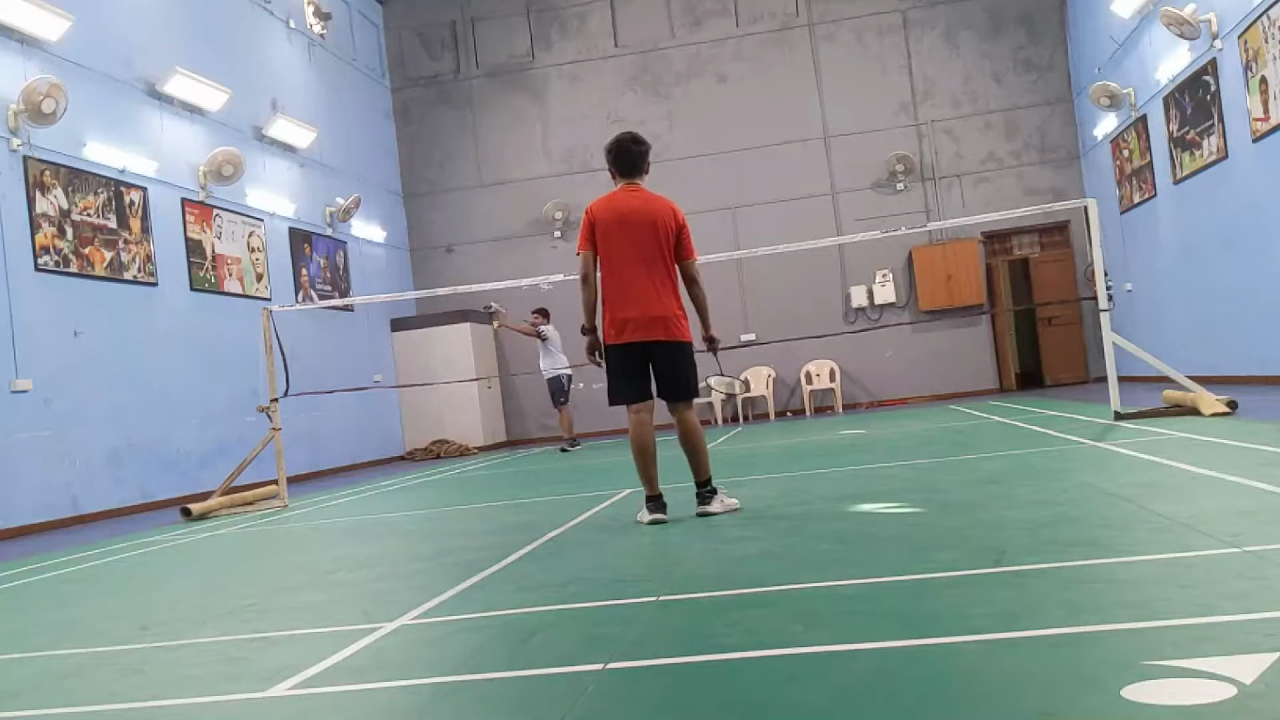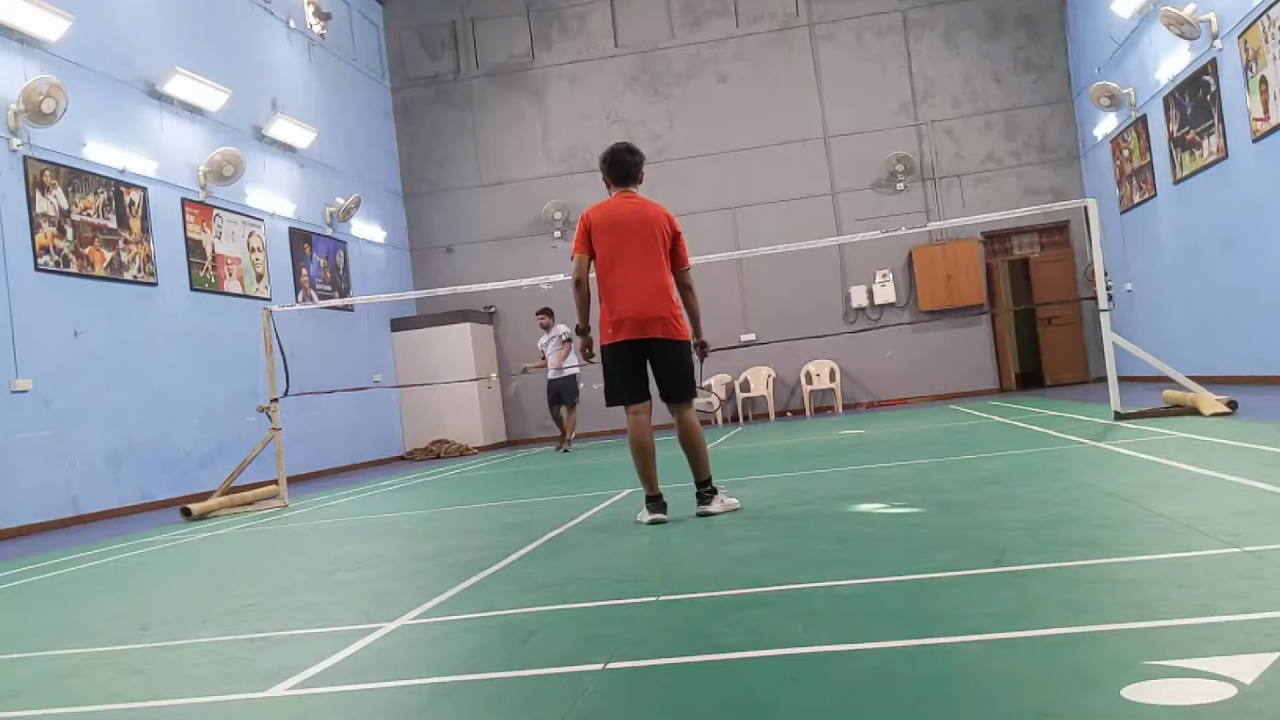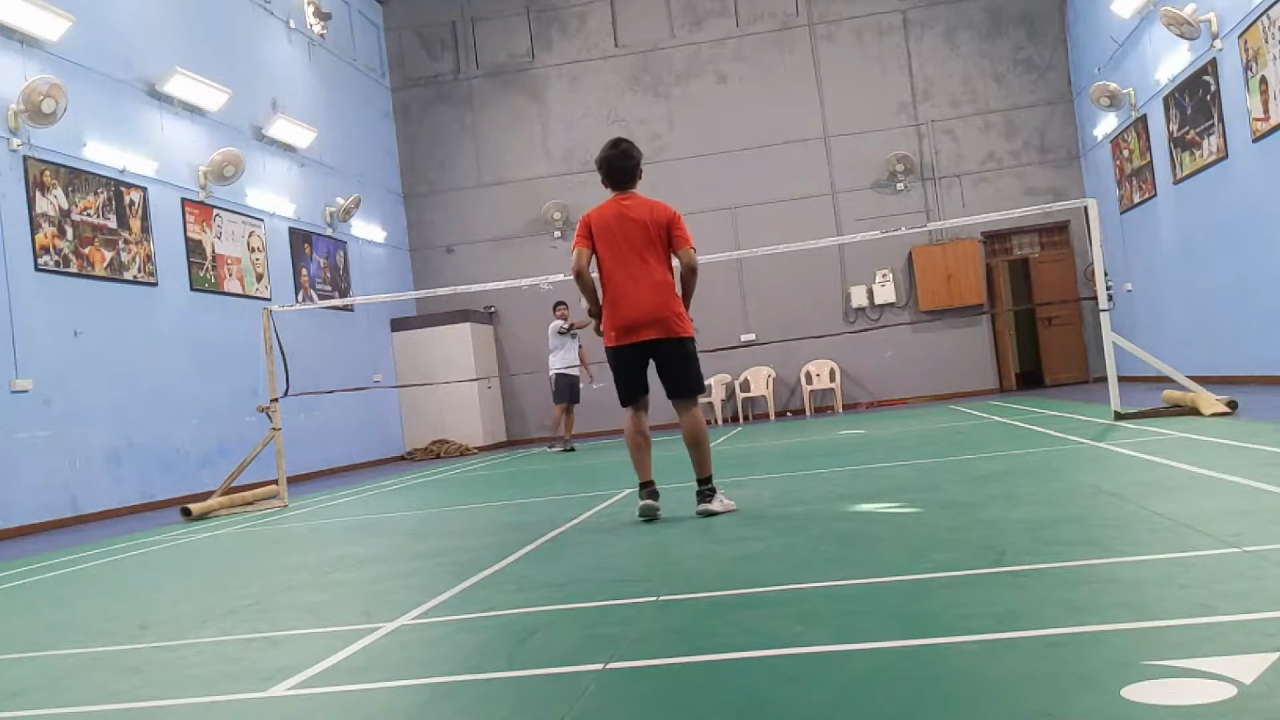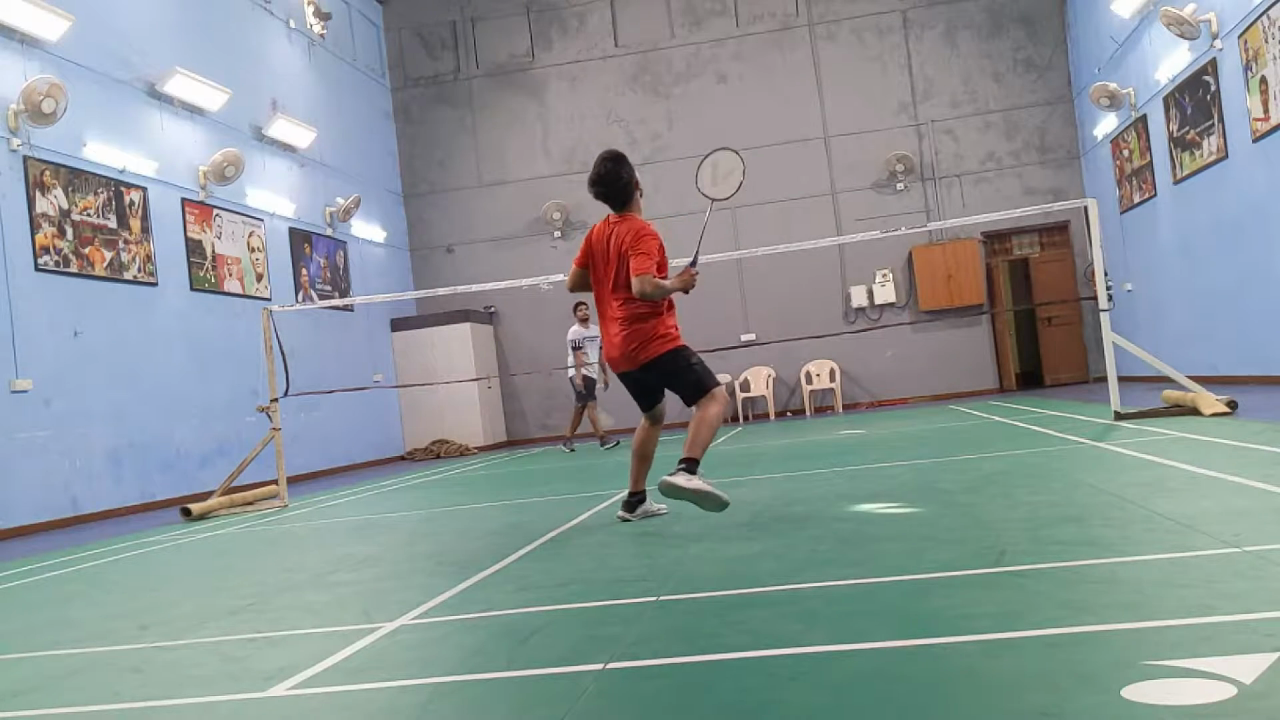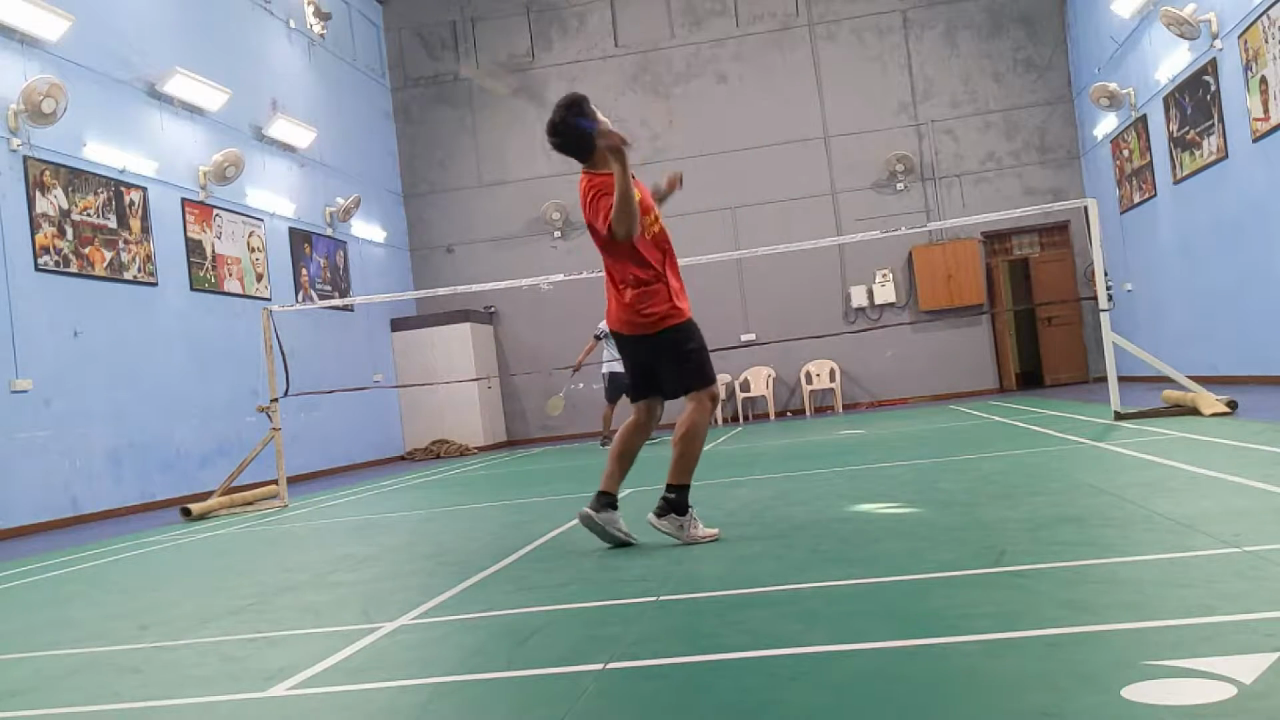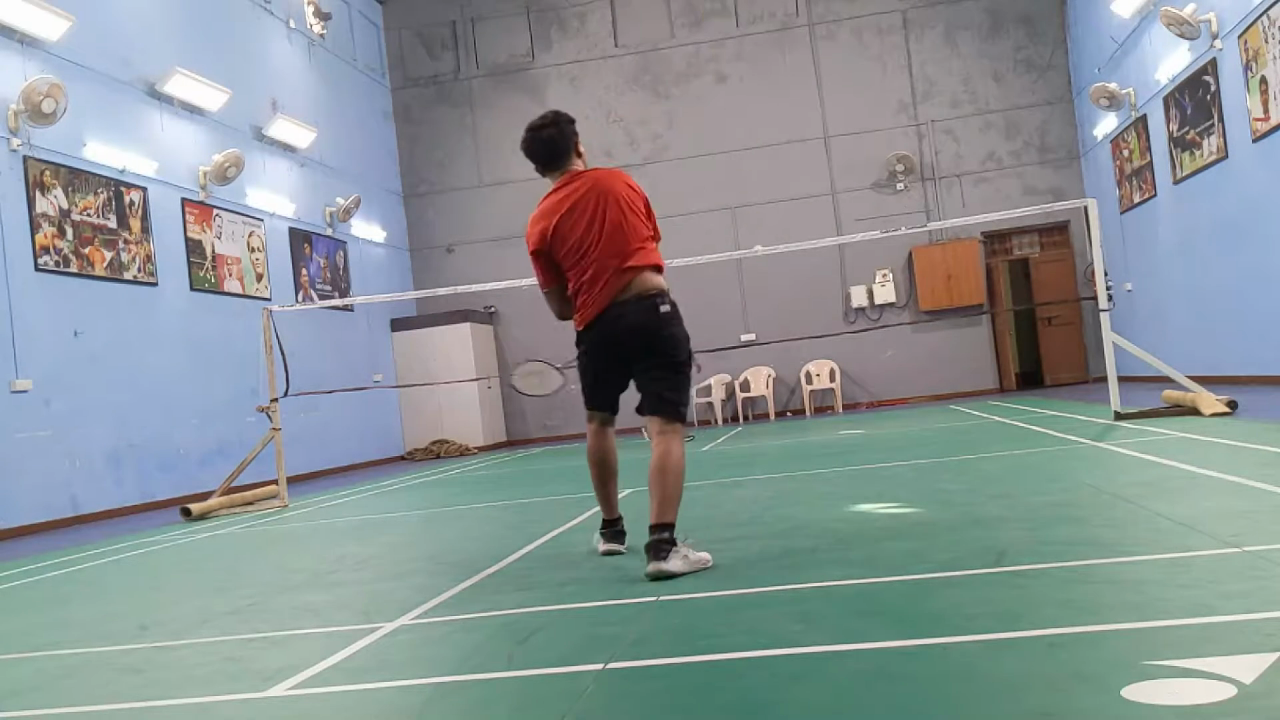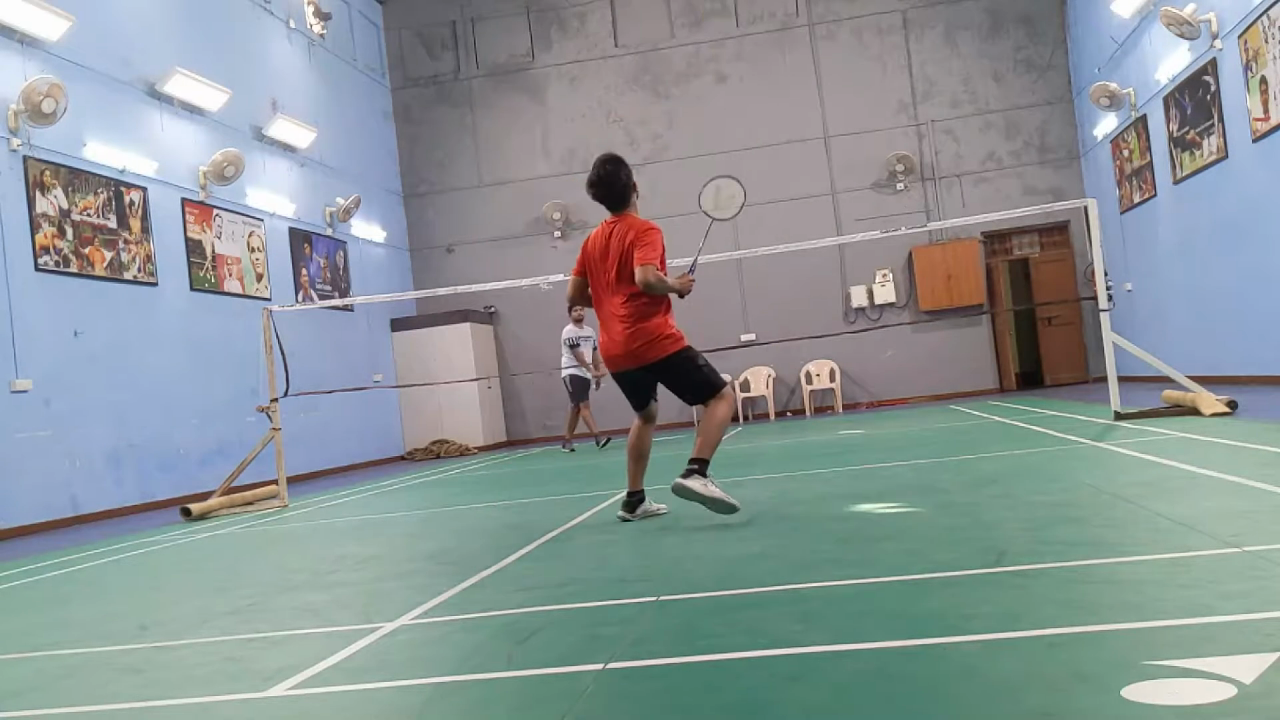
dt=0.4s
person 1, frame 1
left shoulder: (596, 212)
right shoulder: (669, 210)
left elbow: (587, 276)
right elbow: (691, 276)
left wrist: (590, 329)
right wrist: (706, 325)
left hip: (620, 330)
right hip: (669, 326)
left knee: (638, 412)
right knee: (682, 409)
left ankle: (654, 502)
right ankle: (706, 494)
person 1, frame 2
left shoulder: (591, 218)
right shoulder: (662, 216)
left elbow: (579, 277)
right elbow: (685, 283)
left wrist: (583, 329)
right wrist: (698, 332)
left hip: (617, 328)
right hip: (667, 323)
left knee: (637, 412)
right knee: (682, 408)
left ankle: (654, 501)
right ankle: (707, 494)
person 1, frame 3
left shoulder: (591, 220)
right shoulder: (664, 213)
left elbow: (579, 270)
right elbow: (689, 264)
left wrist: (598, 308)
right wrist: (684, 303)
left hip: (621, 329)
right hip: (667, 321)
left knee: (636, 410)
right knee: (687, 405)
left ankle: (647, 491)
right ankle: (707, 493)
person 1, frame 4
left shoulder: (599, 233)
right shoulder: (643, 233)
left elbow: (574, 283)
right elbow: (644, 289)
right wrist: (680, 283)
left hip: (620, 349)
right hip: (655, 342)
left knee: (652, 416)
right knee: (712, 397)
left ankle: (635, 500)
right ankle: (685, 473)
person 1, frame 5
left shoulder: (592, 184)
right shoulder: (605, 180)
right elbow: (623, 231)
left wrist: (656, 195)
right wrist: (620, 163)
left hip: (628, 316)
right hip: (658, 310)
left knee: (645, 411)
right knee: (704, 396)
left ankle: (604, 503)
right ankle: (673, 506)
person 1, frame 6
left shoulder: (540, 222)
right shoulder: (619, 183)
left elbow: (558, 305)
right elbow: (652, 244)
left hip: (596, 324)
right hip: (651, 306)
left knee: (599, 423)
right knee: (667, 430)
left ankle: (612, 528)
right ankle: (663, 544)
person 1, frame 7
left shoulder: (593, 239)
right shoulder: (644, 230)
left elbow: (575, 296)
right elbow: (647, 278)
right wrist: (677, 285)
left hip: (615, 352)
right hip: (655, 342)
left knee: (646, 414)
right knee: (721, 397)
left ankle: (634, 500)
right ankle: (696, 473)
